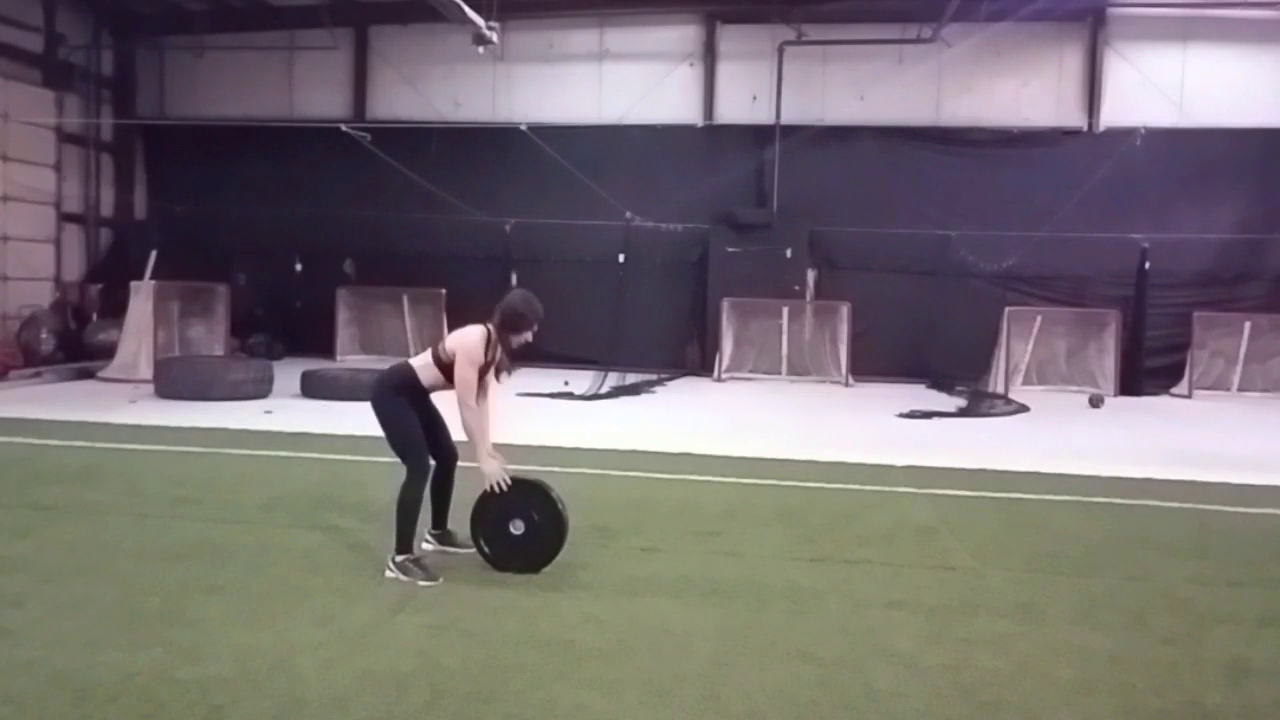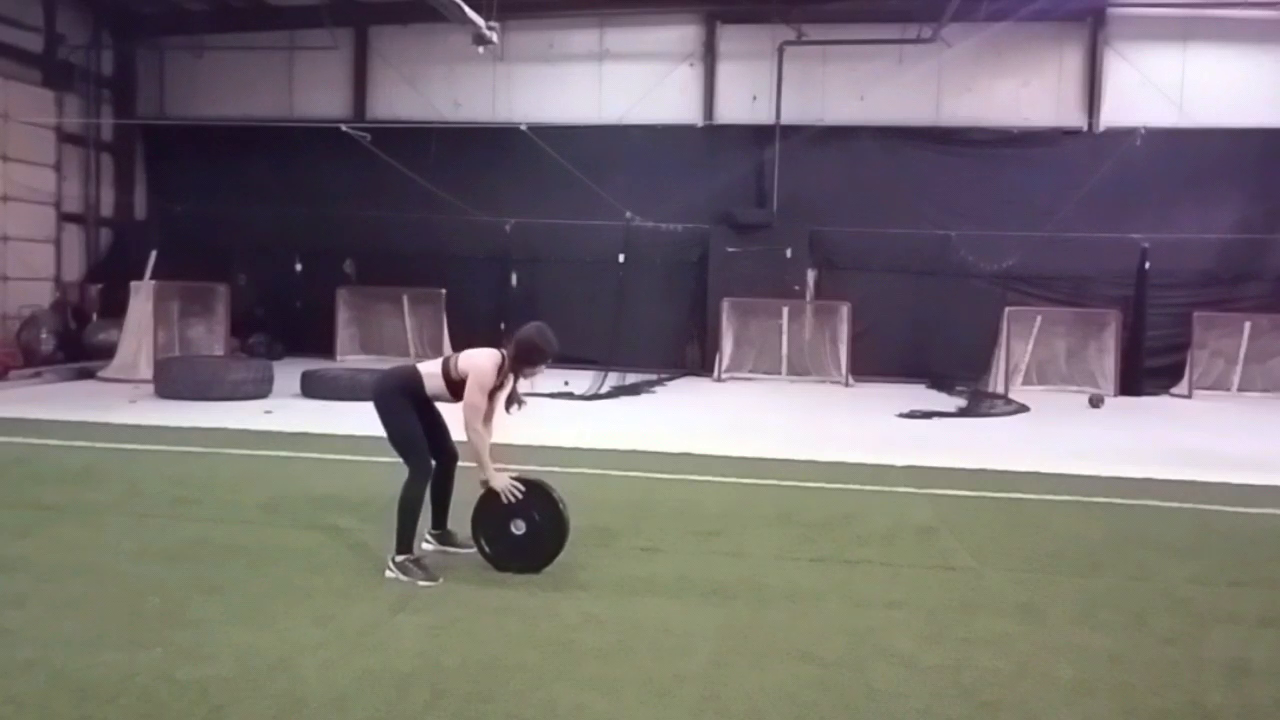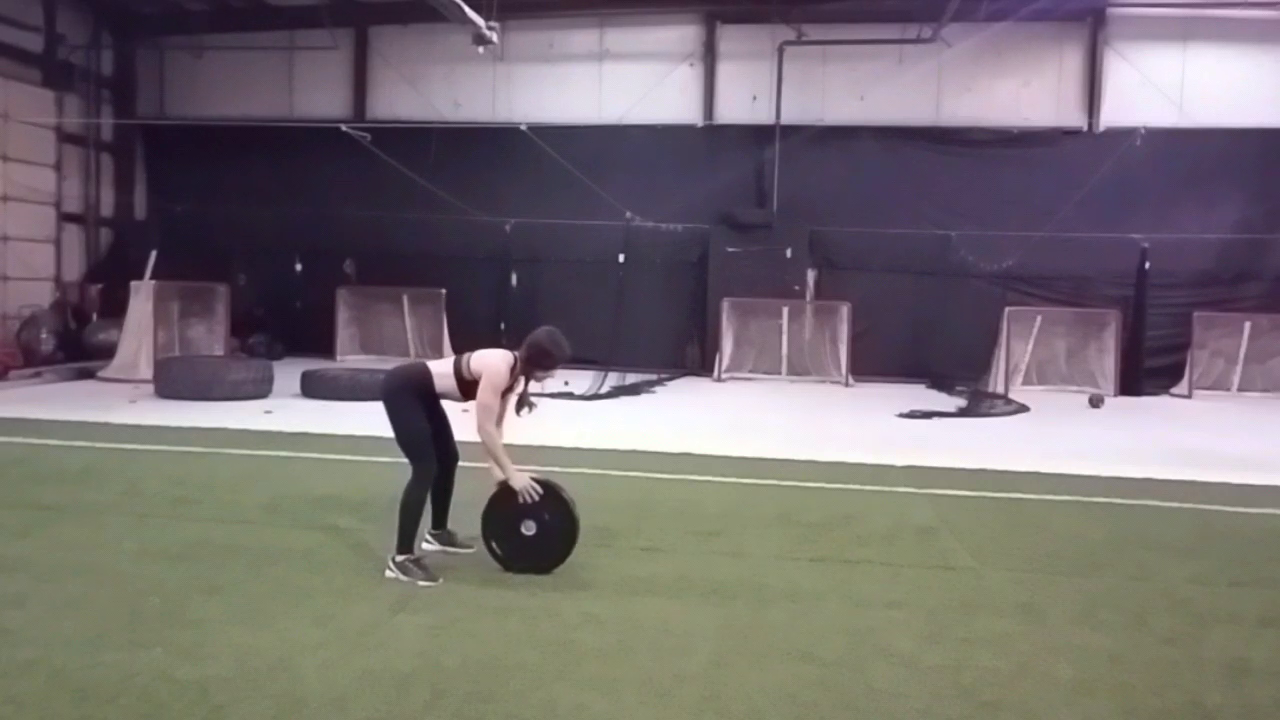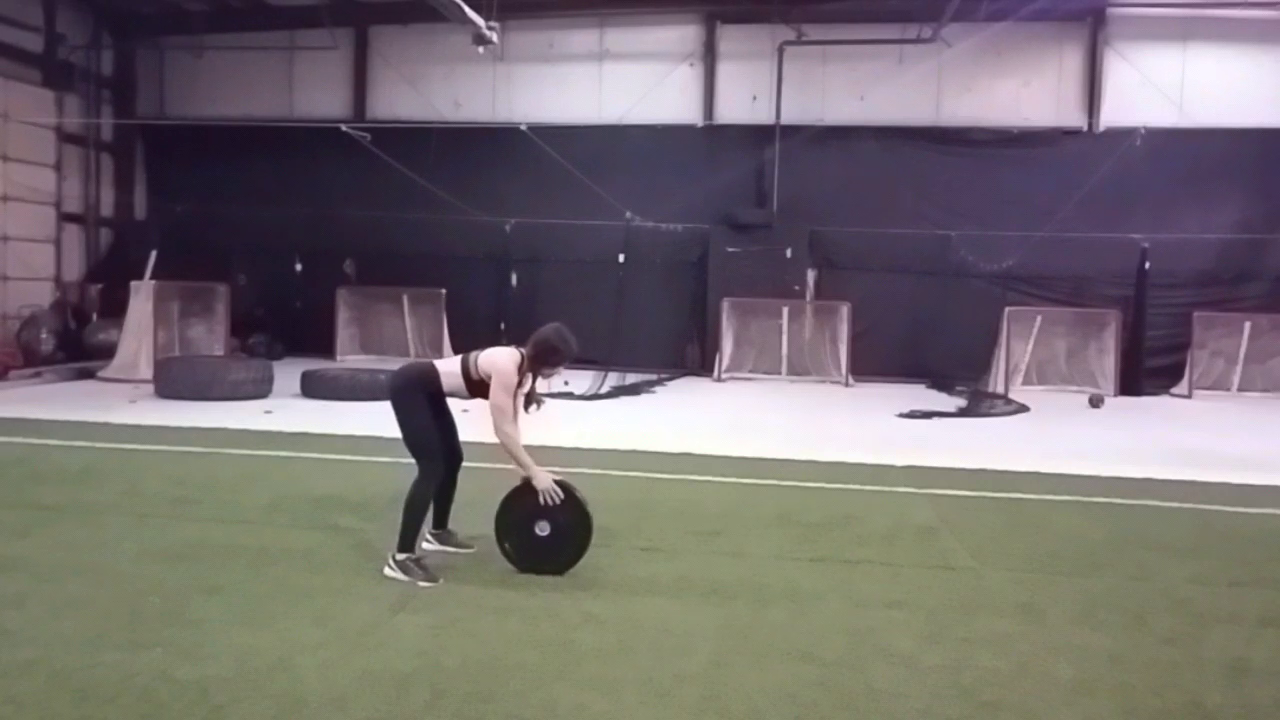
dt=0.3s
person 1, frame 1
left shoulder: (496, 344)
right shoulder: (473, 343)
left elbow: (481, 398)
right elbow: (467, 407)
left wrist: (488, 447)
right wrist: (483, 460)
left hip: (415, 393)
right hip: (392, 392)
left knee: (447, 457)
right knee: (419, 468)
left ankle: (438, 533)
right ankle: (400, 558)
person 1, frame 2
left shoulder: (503, 370)
right shoulder: (486, 367)
left elbow: (484, 424)
right elbow: (472, 428)
left wrist: (485, 470)
right wrist: (491, 474)
left hip: (415, 395)
right hip: (394, 392)
left knee: (447, 457)
right knee: (421, 468)
left ankle: (438, 533)
right ankle: (401, 558)
person 1, frame 3
left shoulder: (513, 372)
right shoulder: (498, 368)
left elbow: (496, 425)
right elbow: (485, 429)
left wrist: (497, 469)
right wrist: (511, 473)
left hip: (423, 393)
right hip: (402, 389)
left knee: (448, 459)
right knee: (425, 469)
left ankle: (437, 533)
right ankle: (401, 559)
person 1, frame 4
left shoulder: (522, 367)
right shoulder: (506, 367)
left elbow: (511, 423)
right elbow: (502, 429)
left wrist: (530, 467)
right wrist: (534, 473)
left hip: (429, 391)
right hip: (410, 387)
left knee: (452, 460)
right knee: (431, 469)
left ankle: (437, 533)
right ankle: (401, 557)
